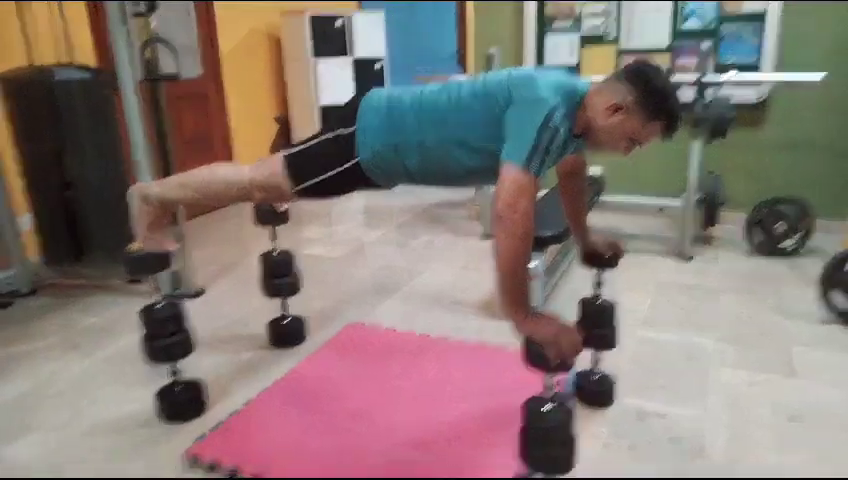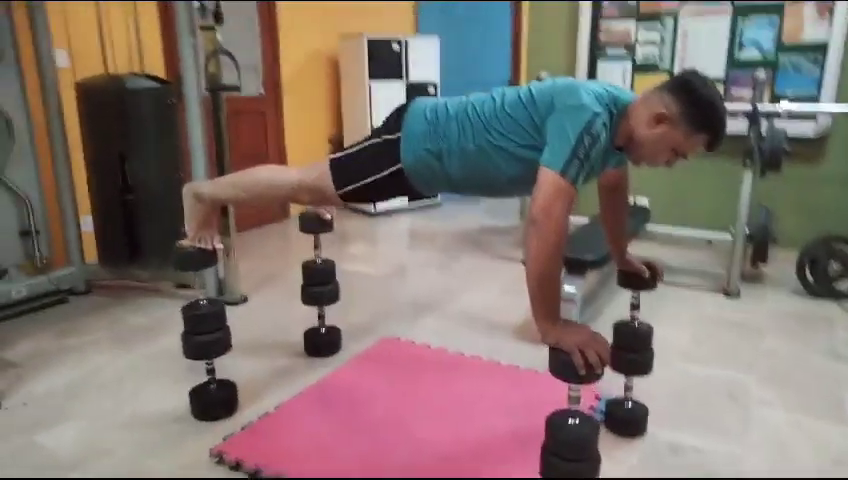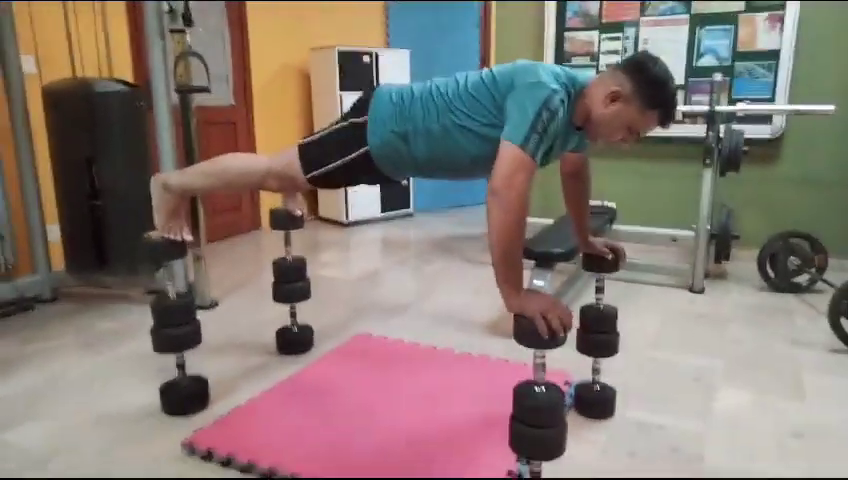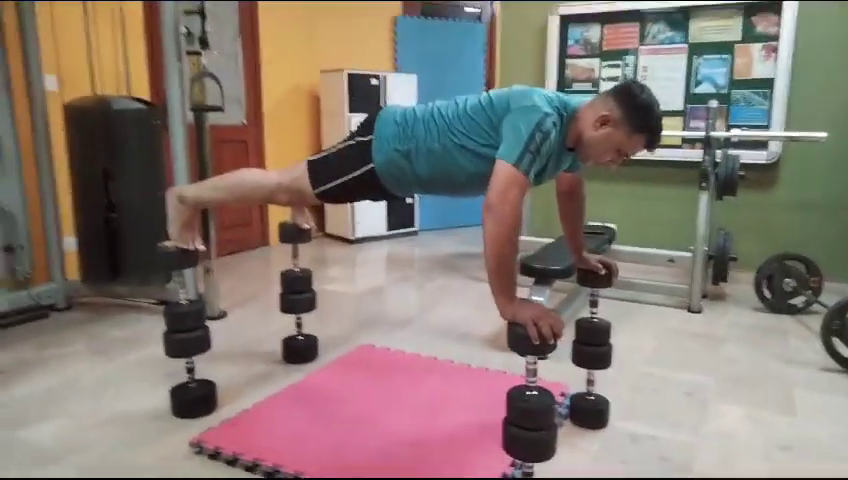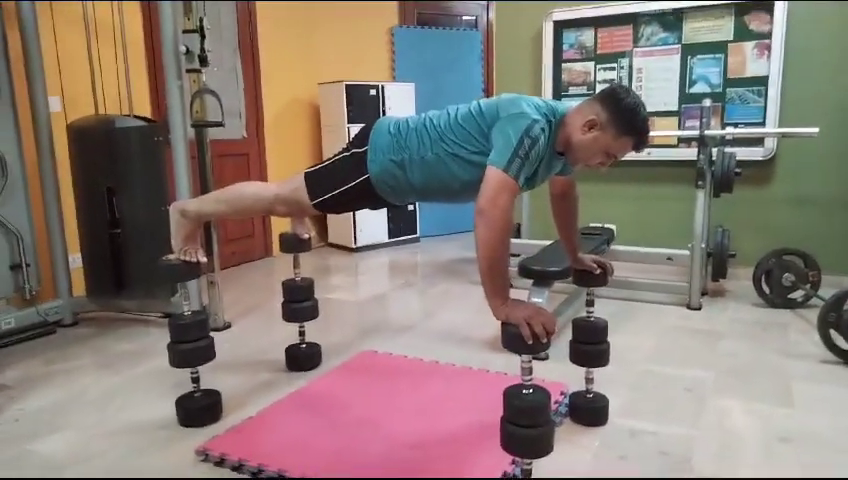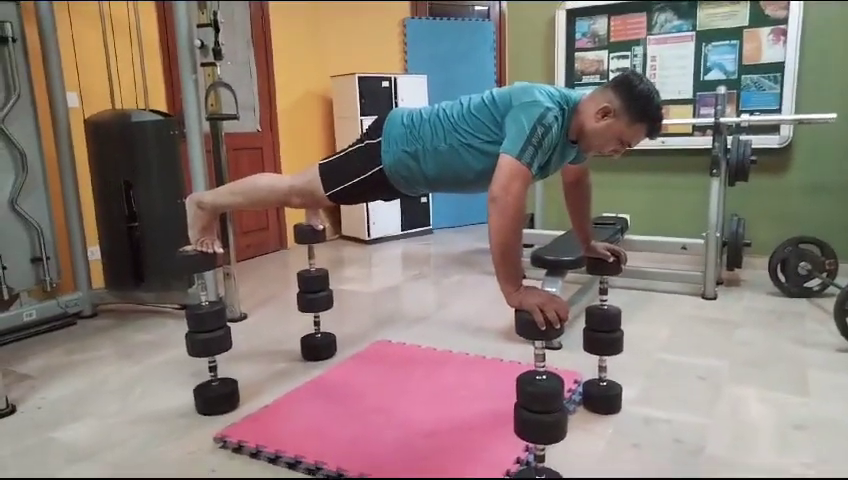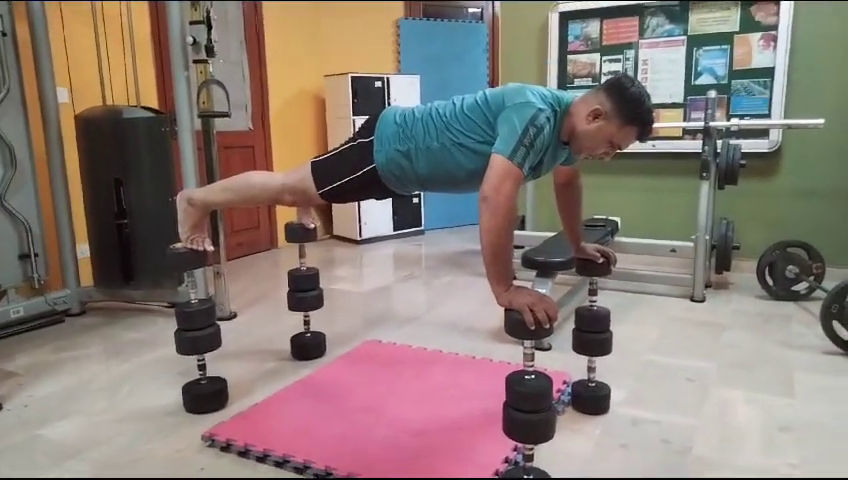
dt=0.4s
person 1, frame 1
left shoulder: (579, 102)
right shoulder: (547, 108)
left elbow: (571, 171)
right elbow: (511, 212)
left wrist: (583, 236)
right wrist: (522, 315)
left hip: (390, 134)
right hip: (375, 137)
right knee: (263, 182)
right ankle: (153, 194)
person 1, frame 2
left shoulder: (621, 116)
right shoulder: (588, 116)
left elbow: (612, 187)
right elbow: (545, 218)
left wrist: (621, 256)
right wrist: (550, 324)
left hip: (431, 149)
right hip: (419, 146)
right knee: (307, 185)
right ankle: (204, 192)
person 1, frame 3
left shoulder: (580, 104)
right shoulder: (547, 95)
left elbow: (574, 170)
right elbow: (506, 190)
left wrist: (586, 239)
right wrist: (514, 294)
left hip: (397, 138)
right hip: (385, 129)
right knee: (276, 170)
right ankle: (172, 184)
person 1, frame 4
left shoulder: (574, 128)
right shoulder: (541, 118)
left elbow: (570, 189)
right elbow: (500, 205)
left wrist: (580, 256)
right wrist: (508, 301)
left hip: (400, 159)
right hip: (390, 149)
right knee: (286, 185)
right ankle: (187, 197)
person 1, frame 5
left shoulder: (564, 134)
right shoulder: (530, 125)
left elbow: (563, 191)
right elbow: (491, 210)
left wrist: (575, 255)
right wrist: (502, 303)
left hip: (398, 167)
right hip: (384, 159)
right knee: (284, 197)
right ankle: (189, 210)
person 1, frame 6
left shoulder: (577, 122)
right shoulder: (543, 113)
left elbow: (575, 181)
right elbow: (503, 197)
left wrist: (588, 244)
right wrist: (514, 290)
left hip: (411, 159)
right hip: (398, 150)
right knee: (299, 189)
right ankle: (205, 203)
person 1, frame 7
left shoulder: (569, 124)
right shoulder: (536, 114)
left elbow: (566, 181)
right elbow: (495, 198)
left wrist: (577, 245)
right wrist: (505, 289)
left hip: (404, 156)
right hip: (390, 149)
right knee: (291, 187)
right ankle: (196, 199)
